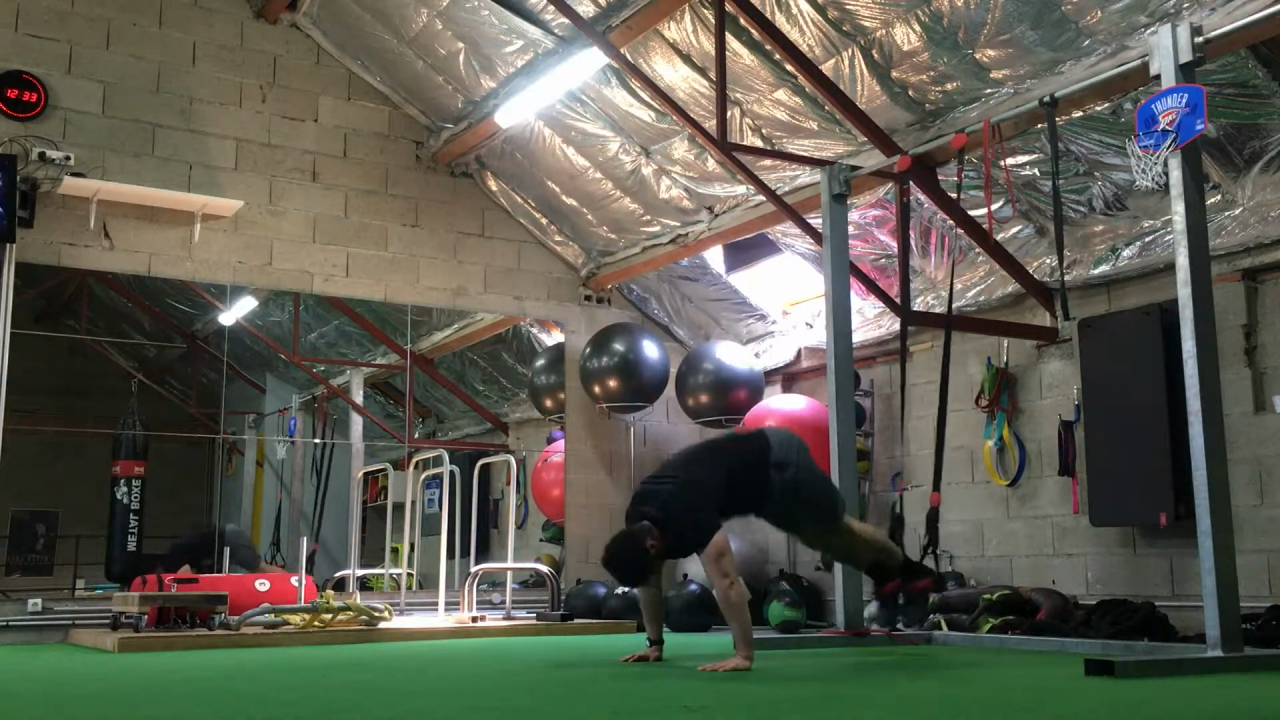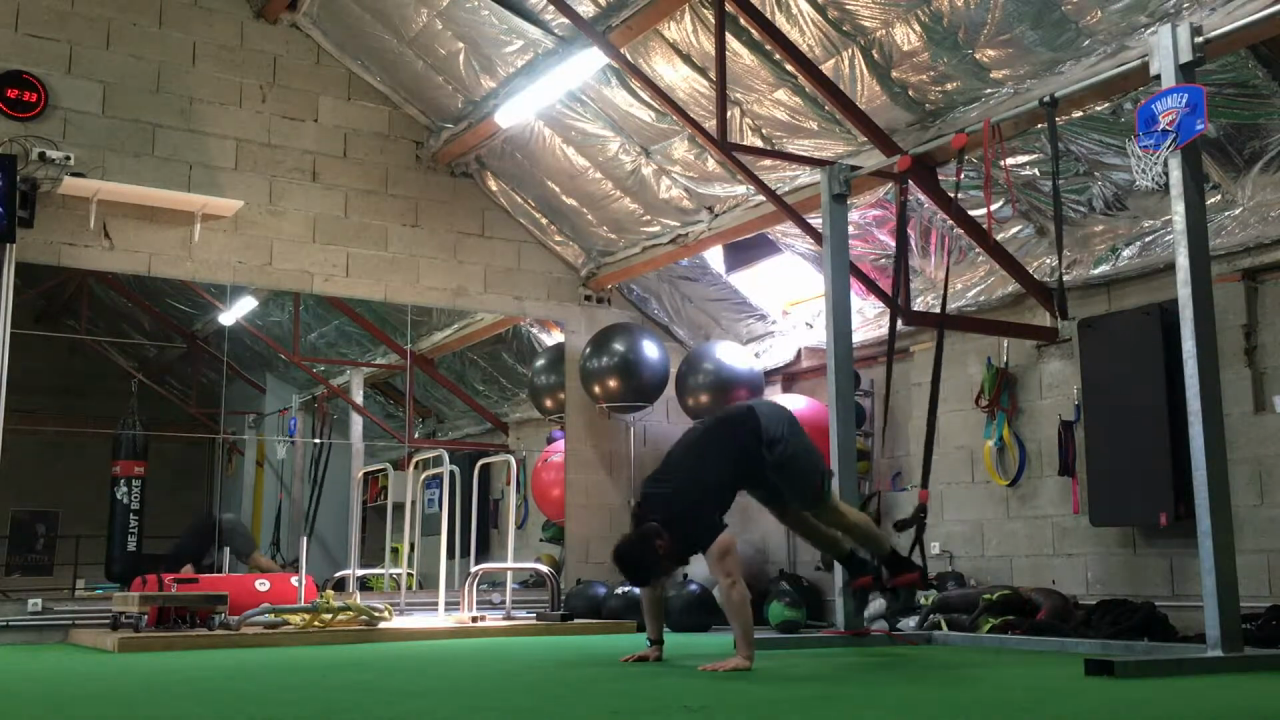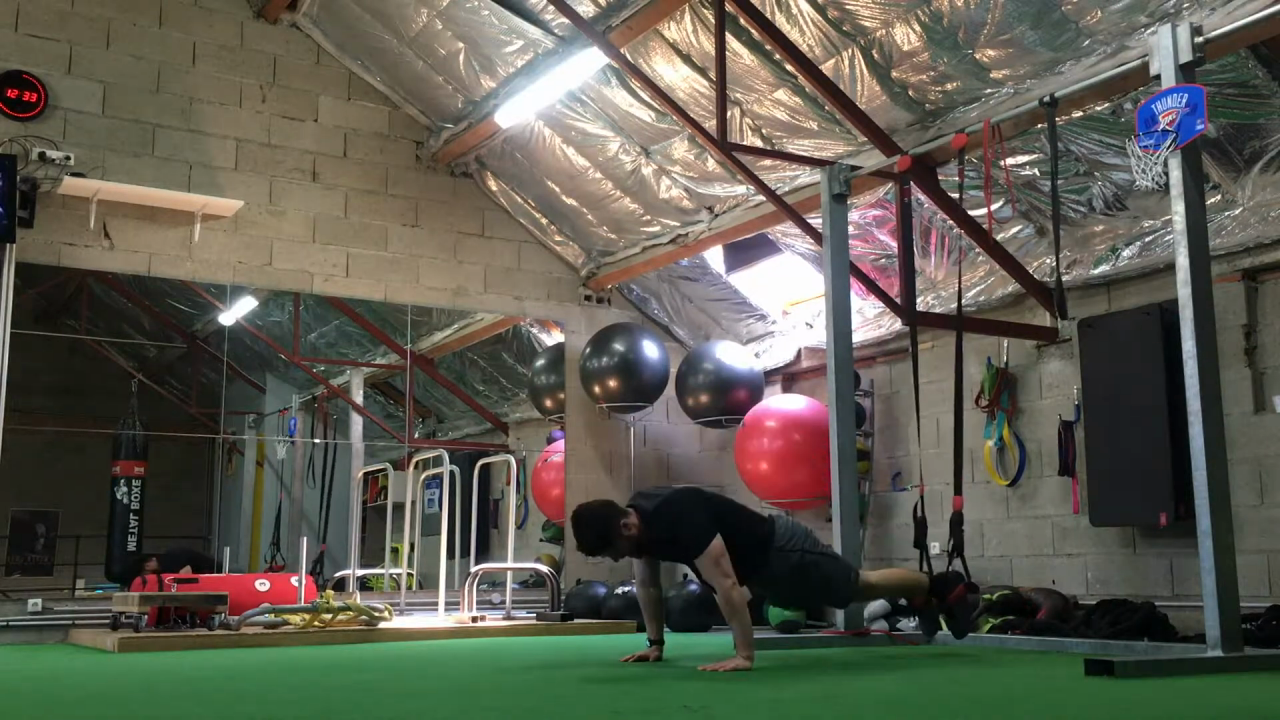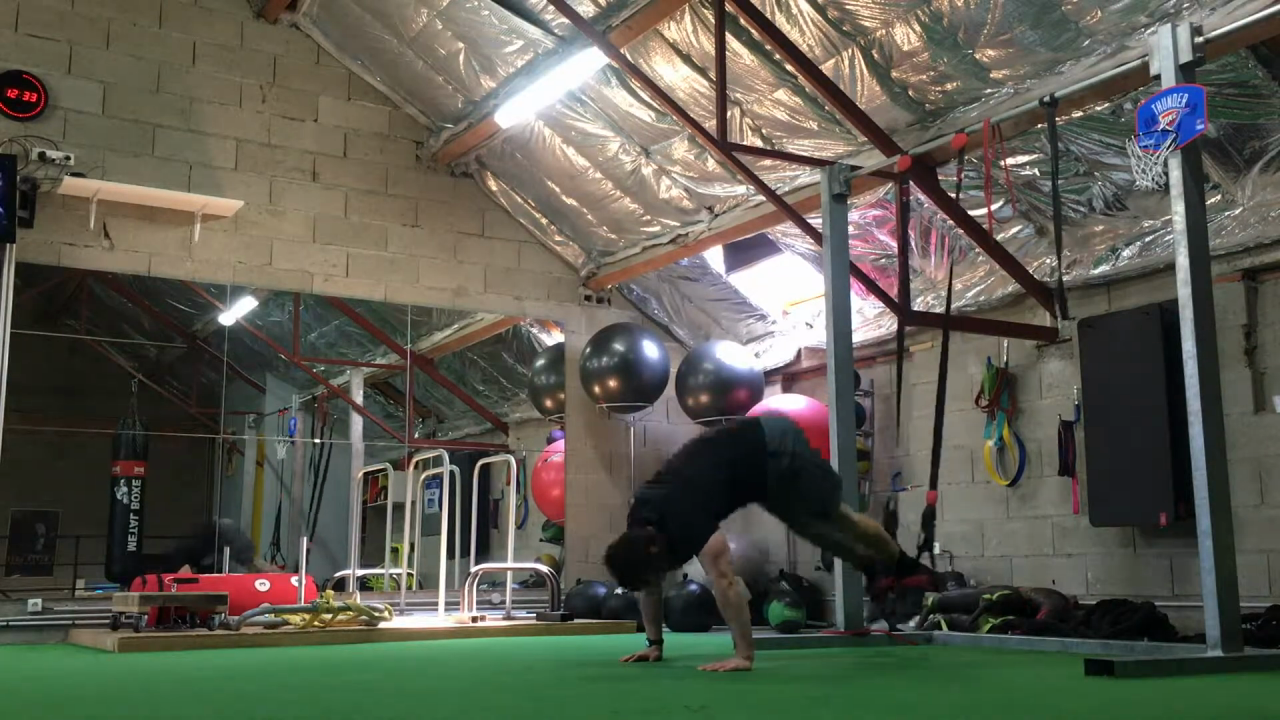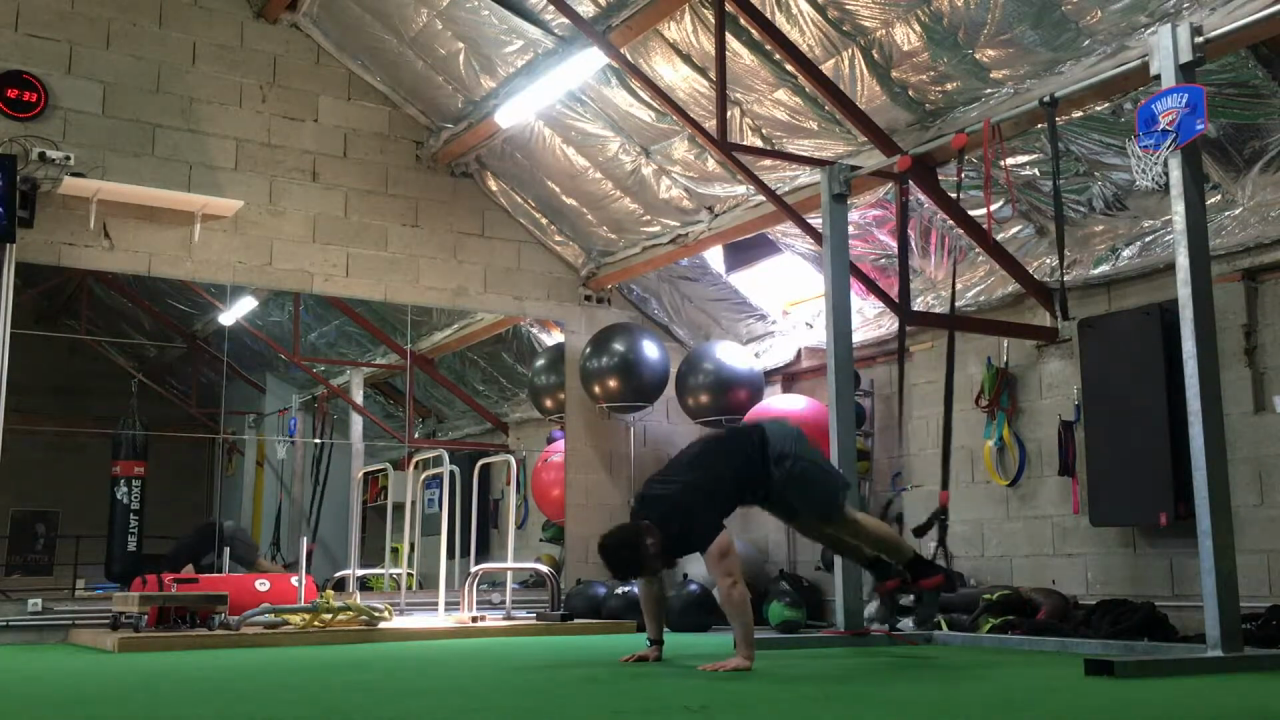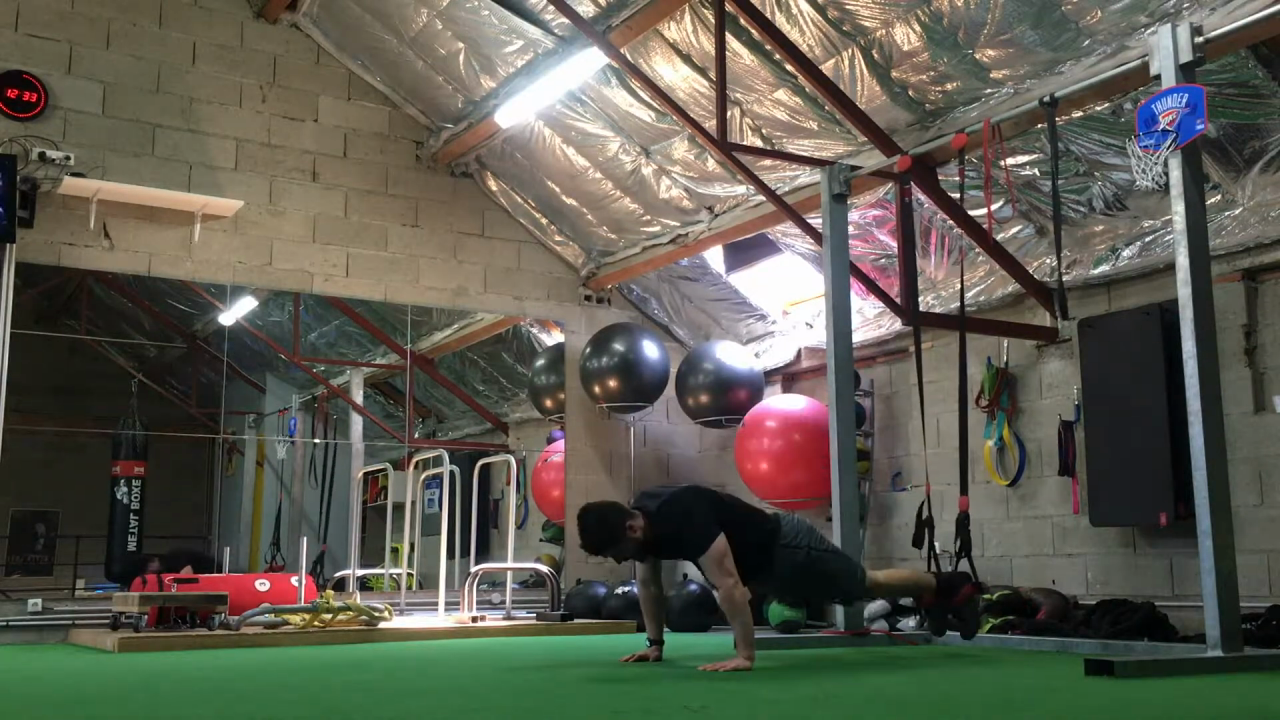
dt=0.4s
person 1, frame 1
left shoulder: (686, 514)
right shoulder: (641, 517)
left elbow: (726, 582)
right elbow: (649, 582)
left wrist: (743, 656)
right wrist: (654, 644)
left hip: (778, 456)
right hip: (761, 475)
left knee: (838, 528)
right knee: (813, 534)
left ankle: (911, 572)
right ankle: (885, 577)
person 1, frame 2
left shoulder: (692, 516)
right shoulder: (647, 518)
left elbow: (730, 582)
right elbow: (652, 584)
left wrist: (743, 655)
right wrist: (654, 644)
left hip: (768, 430)
right hip: (742, 434)
left knee: (825, 509)
right knee: (792, 515)
left ankle: (898, 567)
right ankle: (860, 570)
person 1, frame 3
left shoulder: (679, 515)
right shoulder: (639, 517)
left elbow: (726, 583)
right elbow: (647, 583)
left wrist: (744, 655)
right wrist: (655, 644)
left hip: (780, 549)
right hip: (763, 565)
left knee: (855, 587)
right knee: (841, 589)
left ankle: (945, 586)
right ankle: (918, 594)
person 1, frame 4
left shoulder: (683, 516)
right shoulder: (643, 520)
left elbow: (724, 582)
right elbow: (650, 584)
left wrist: (744, 656)
right wrist: (654, 643)
left hip: (775, 445)
right hip: (754, 449)
left knee: (835, 517)
right knee: (805, 524)
left ankle: (903, 568)
right ankle: (877, 567)
person 1, frame 5
left shoulder: (687, 514)
right shoulder: (644, 519)
left elbow: (729, 582)
right elbow: (650, 583)
left wrist: (744, 655)
right wrist: (654, 644)
left hip: (777, 449)
right hip: (755, 456)
left knee: (838, 519)
right knee: (810, 526)
left ankle: (922, 570)
right ankle: (884, 571)
person 1, frame 6
left shoulder: (684, 513)
right shoulder: (642, 515)
left elbow: (728, 583)
right elbow: (648, 584)
left wrist: (745, 655)
right wrist: (655, 644)
left hip: (785, 546)
right hip: (765, 564)
left knee: (862, 586)
right knee: (858, 586)
left ankle: (951, 586)
right ankle: (927, 594)
